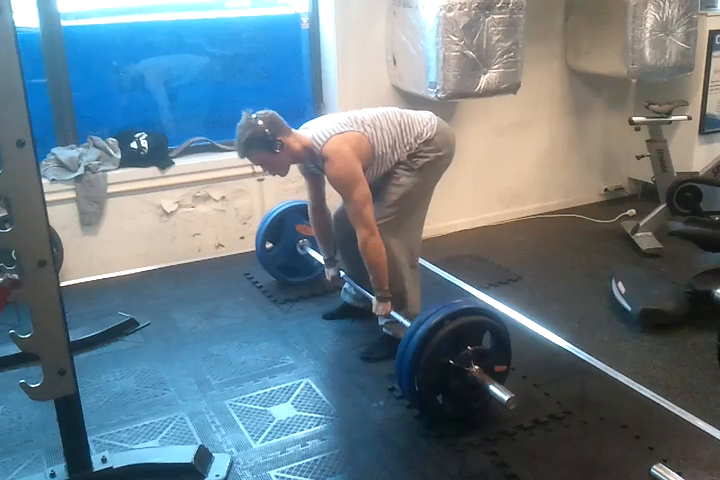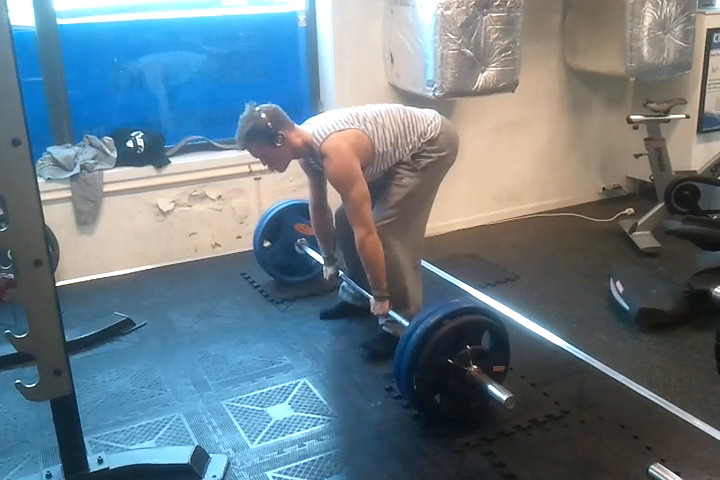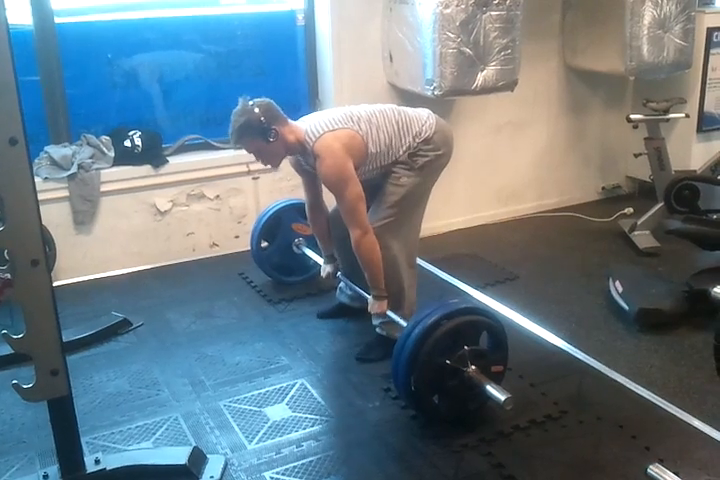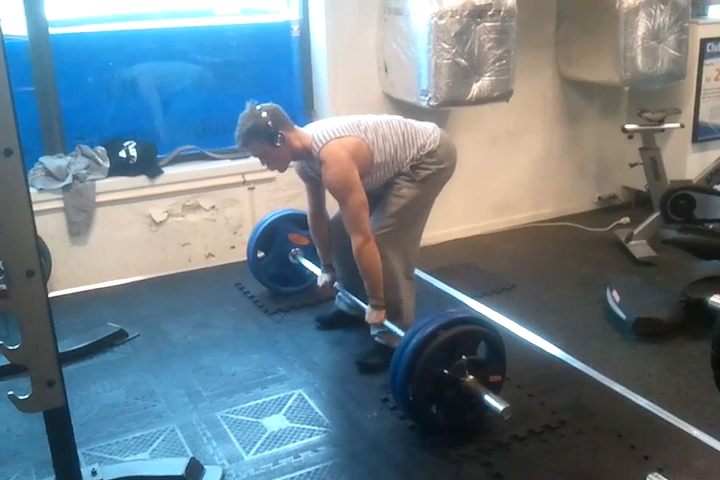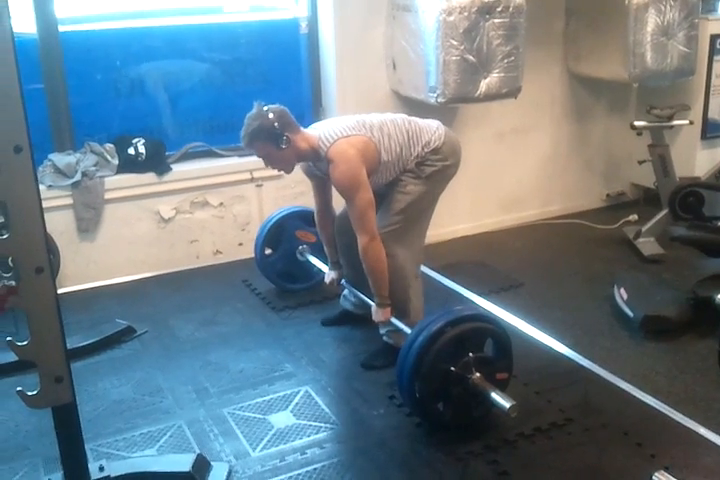
dt=0.4s
person 1, frame 1
left shoulder: (336, 156)
right shoulder: (304, 144)
left elbow: (368, 232)
right elbow: (317, 209)
left wrist: (382, 296)
right wrist: (329, 260)
left hip: (428, 143)
right hip: (399, 145)
left knee: (387, 231)
right knee: (344, 222)
left ankle: (399, 329)
right ankle: (359, 299)
person 1, frame 2
left shoulder: (336, 154)
right shoulder: (306, 142)
left elbow: (365, 231)
right elbow: (318, 207)
left wrist: (381, 295)
right wrist: (328, 259)
left hip: (431, 143)
right hip: (402, 146)
left knee: (389, 231)
right knee: (346, 221)
left ankle: (400, 328)
right ankle: (357, 298)
person 1, frame 3
left shoulder: (329, 154)
right shoulder: (299, 145)
left elbow: (362, 231)
right elbow: (315, 207)
left wrist: (379, 295)
right wrist: (329, 258)
left hip: (426, 142)
right hip: (395, 145)
left knee: (385, 231)
right knee: (341, 221)
left ankle: (394, 329)
right ankle: (354, 298)
person 1, frame 4
left shoulder: (334, 160)
right shoulder: (305, 153)
left elbow: (362, 240)
right elbow: (316, 214)
left wrist: (377, 304)
right wrist: (327, 267)
left hip: (430, 155)
right hip: (398, 158)
left knee: (386, 241)
right knee: (341, 229)
left ankle: (392, 339)
right ankle: (352, 306)
person 1, frame 5
left shoulder: (342, 159)
right shoulder: (311, 149)
left elbow: (368, 238)
right elbow: (323, 213)
left wrist: (382, 302)
right wrist: (334, 264)
left hip: (434, 152)
right hip: (402, 155)
left knee: (391, 238)
right knee: (346, 227)
left ankle: (401, 338)
right ankle: (357, 305)
